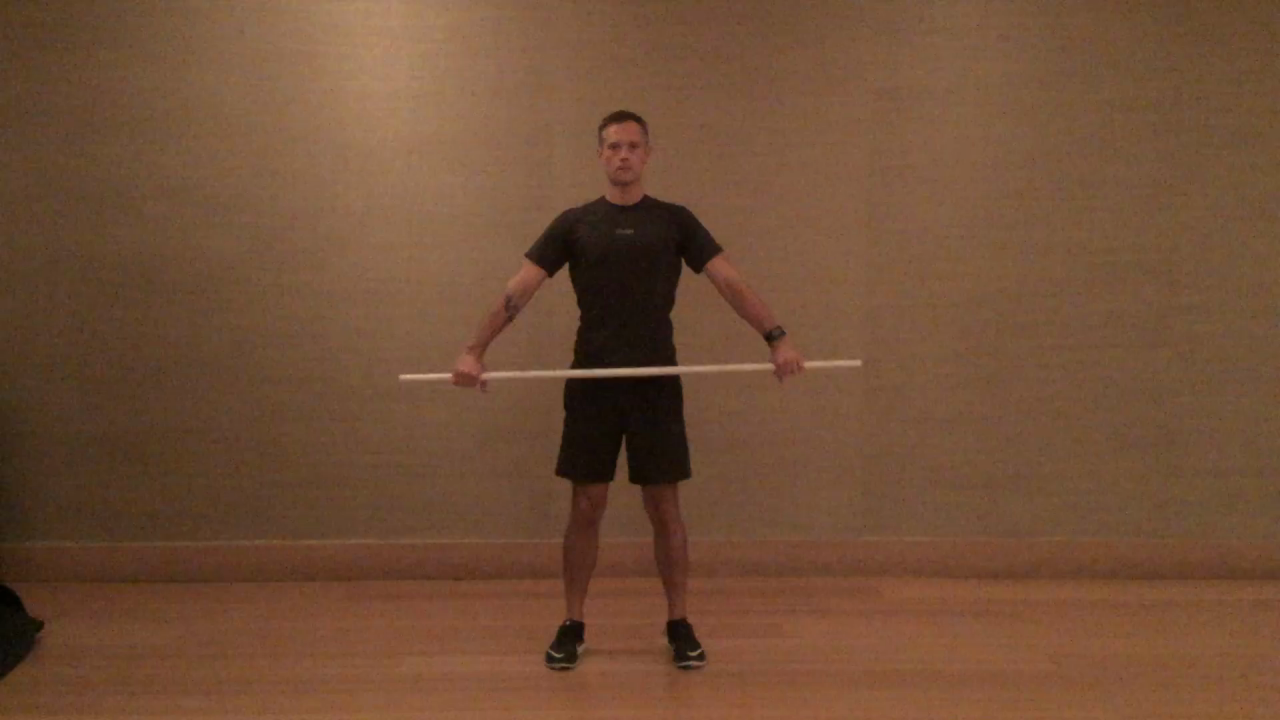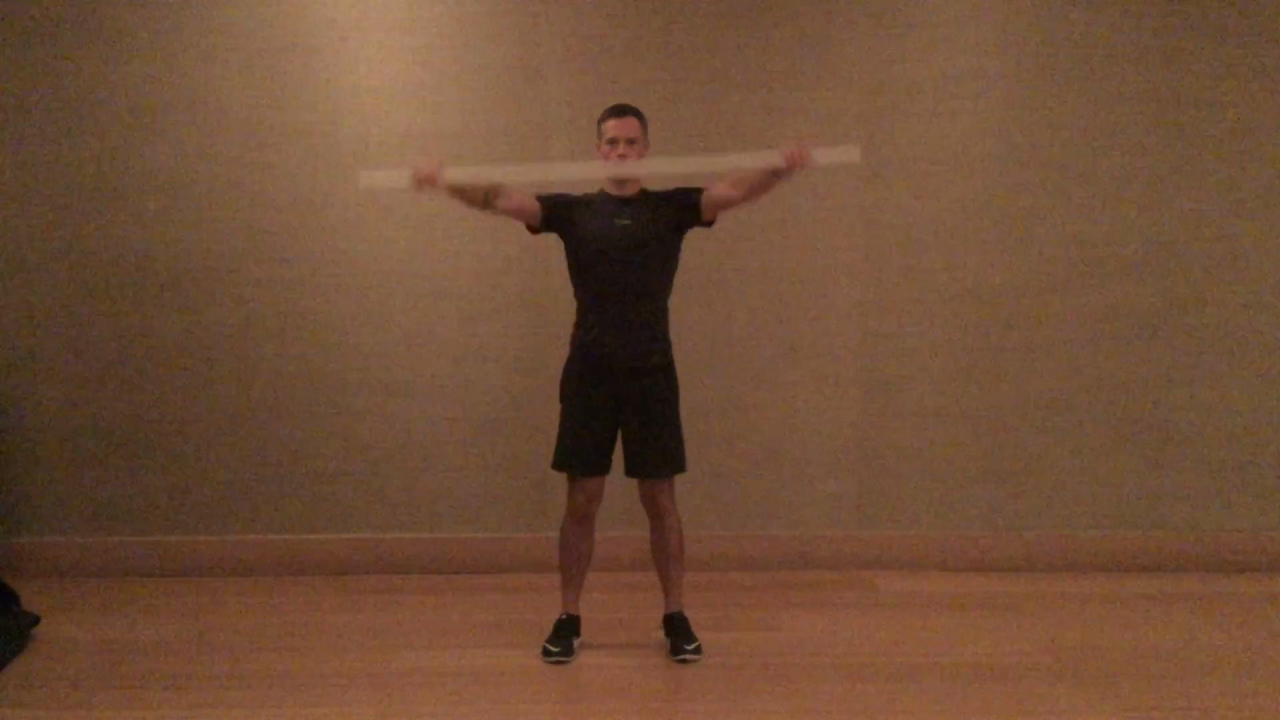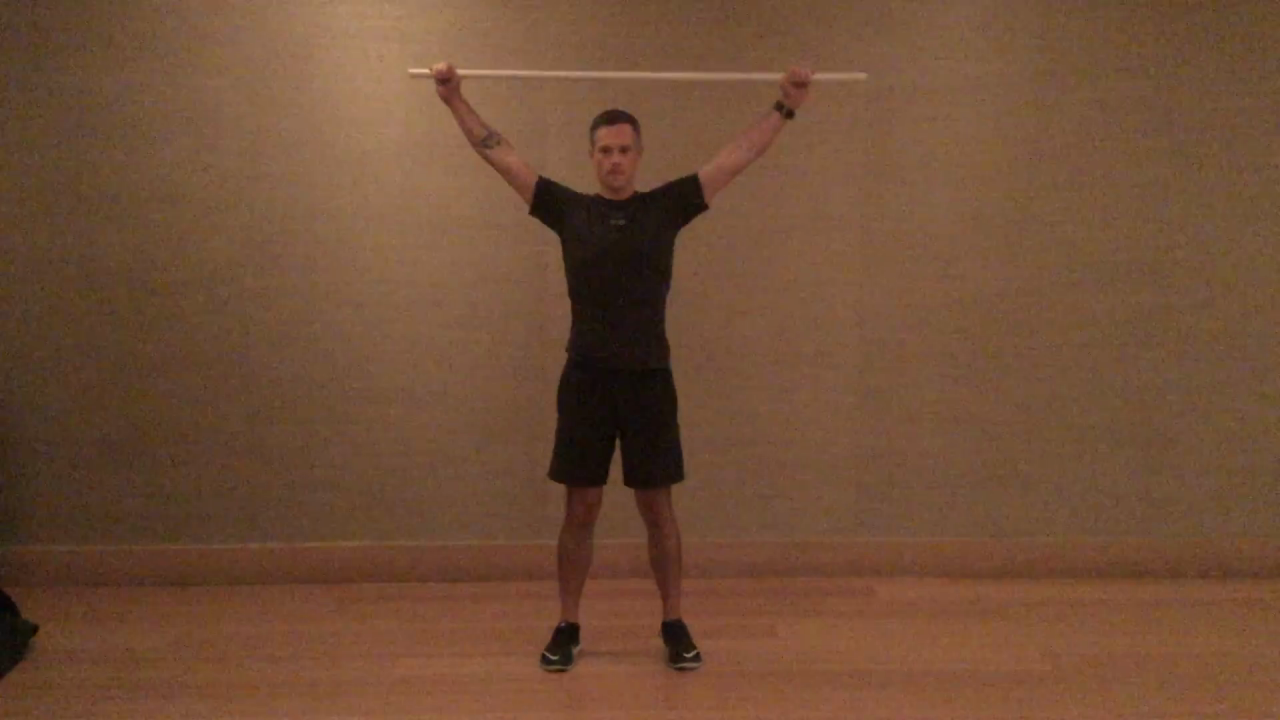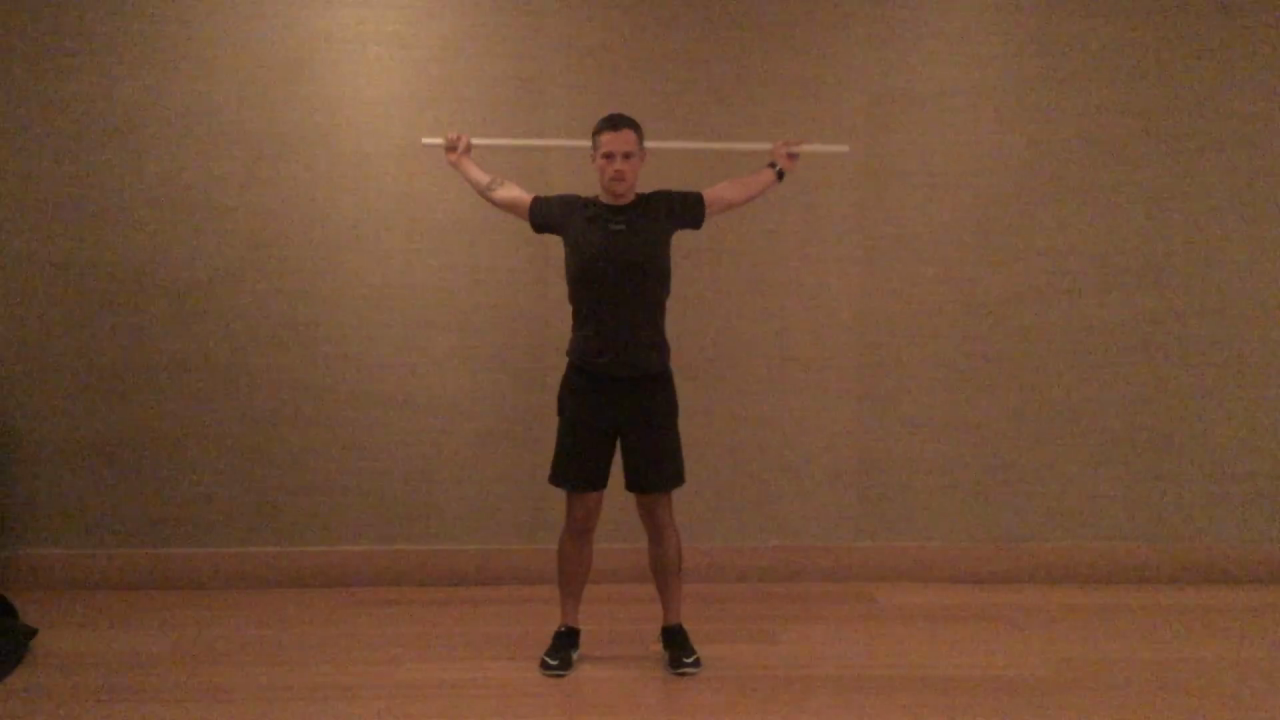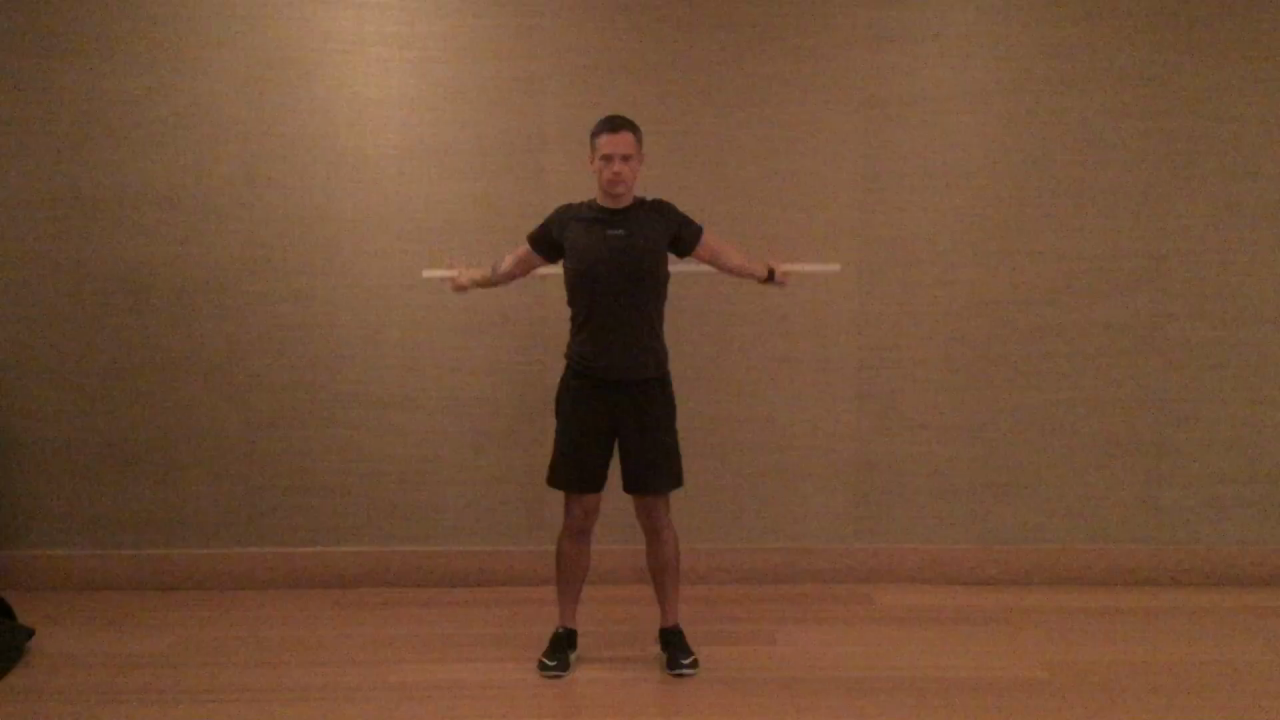
dt=0.5s
person 1, frame 1
left shoulder: (675, 220)
right shoulder: (574, 222)
left elbow: (729, 279)
right elbow: (521, 285)
left wrist: (777, 337)
right wrist: (475, 348)
left hip: (657, 381)
right hip: (591, 381)
left knee: (664, 507)
right knee: (585, 507)
left ankle: (679, 625)
right ankle: (572, 625)
person 1, frame 2
left shoulder: (674, 207)
right shoulder: (571, 209)
left elbow: (731, 192)
right elbow: (507, 201)
left wrist: (778, 171)
right wrist: (452, 186)
left hip: (652, 372)
right hip: (589, 373)
left knee: (660, 500)
right knee: (581, 501)
left ankle: (675, 618)
right ankle: (568, 619)
person 1, frame 3
left shoulder: (667, 207)
right shoulder: (567, 210)
left elbow: (735, 157)
right elbow: (500, 154)
left wrist: (785, 105)
right wrist: (454, 99)
left hip: (649, 379)
right hip: (586, 380)
left knee: (658, 510)
right knee: (580, 510)
left ankle: (674, 624)
right ankle: (567, 627)
person 1, frame 4
left shoulder: (665, 210)
right shoulder: (569, 214)
left elbow: (728, 194)
right elbow: (504, 193)
left wrist: (775, 168)
right wrist: (463, 160)
left hip: (650, 384)
right hip: (587, 384)
left knee: (659, 513)
right knee: (579, 514)
left ankle: (673, 630)
right ankle: (567, 631)
person 1, frame 5
left shoulder: (662, 218)
right shoulder: (567, 221)
left elbow: (716, 251)
right elbow: (517, 263)
left wrist: (767, 273)
right wrist: (473, 280)
left hip: (648, 387)
right hip: (584, 387)
left knee: (656, 515)
right knee: (578, 515)
left ankle: (671, 631)
right ankle: (565, 633)
